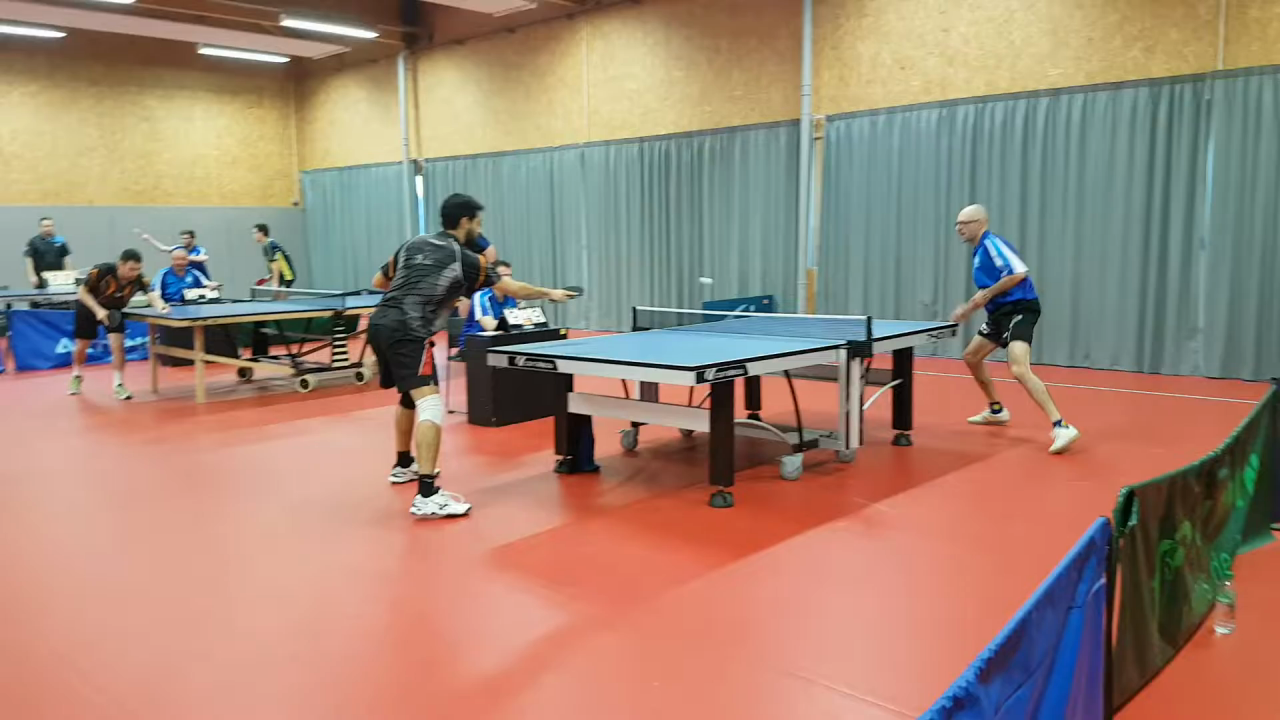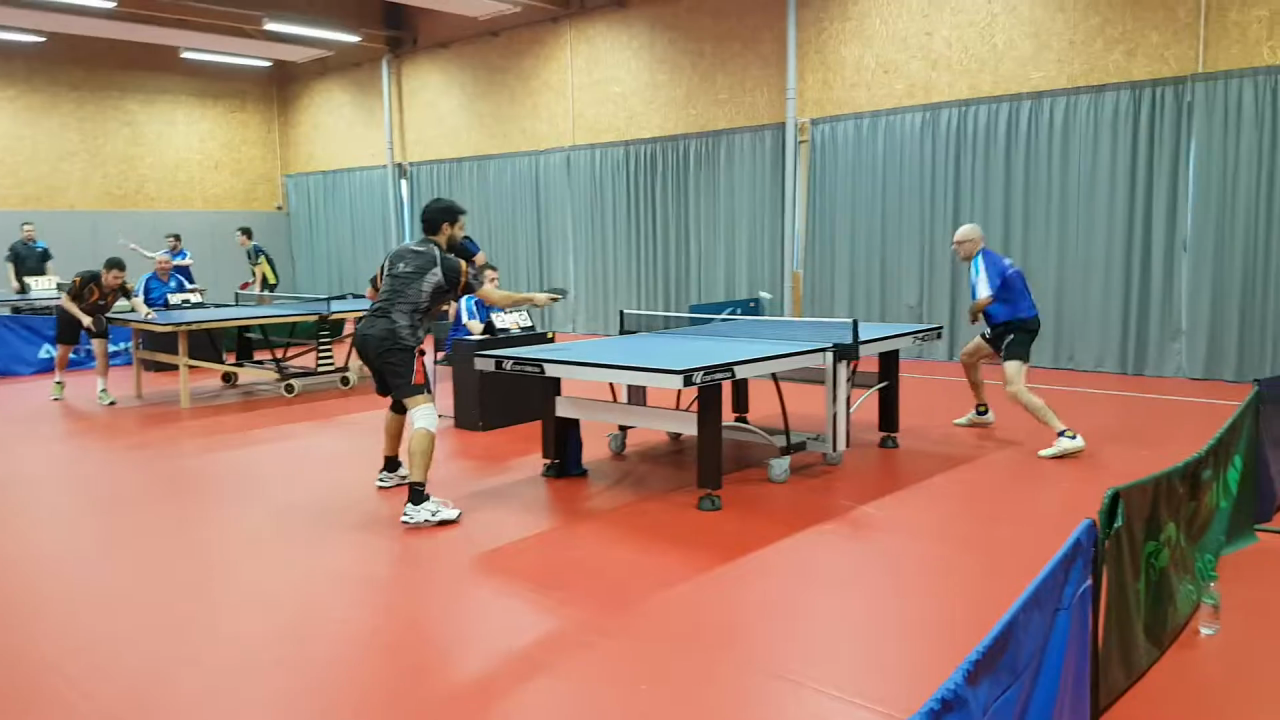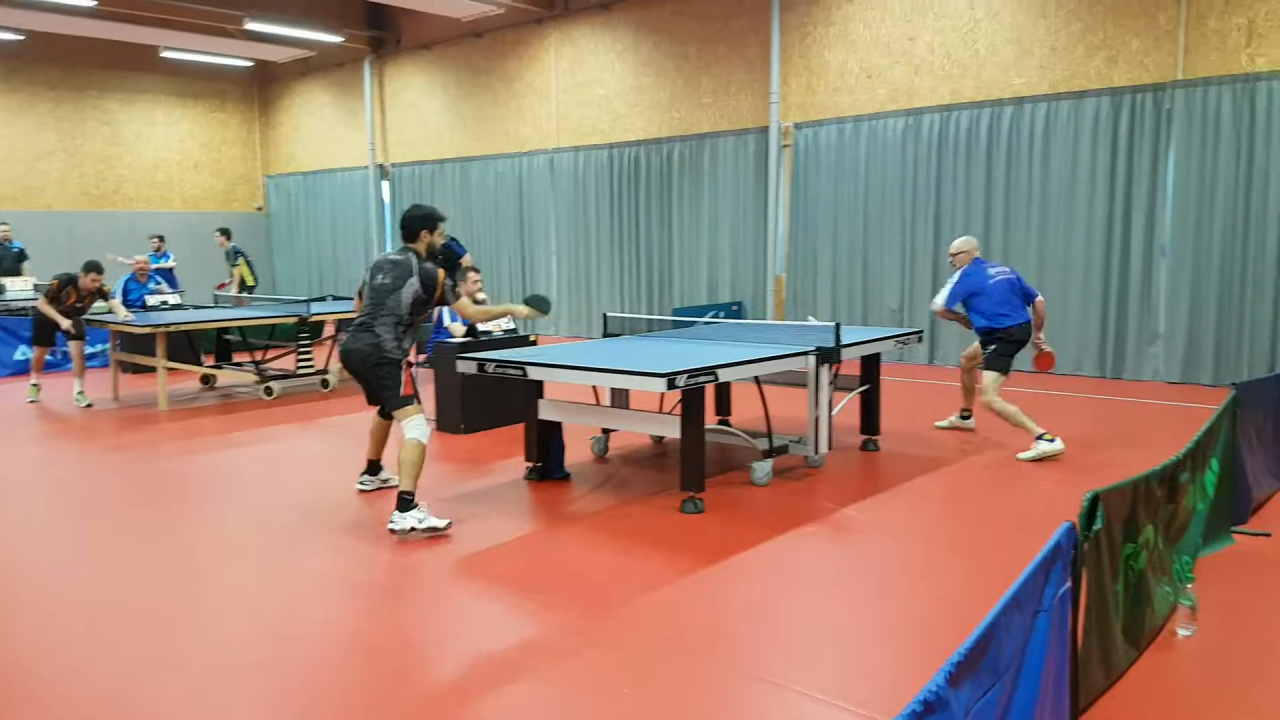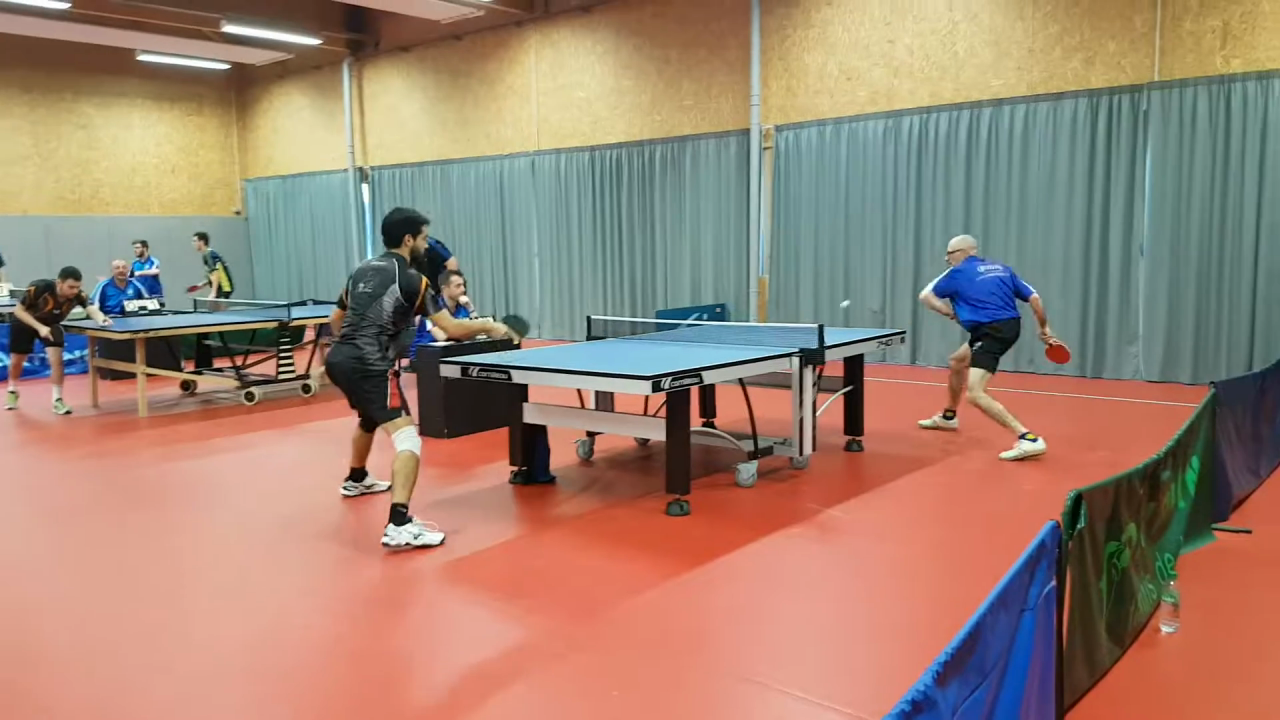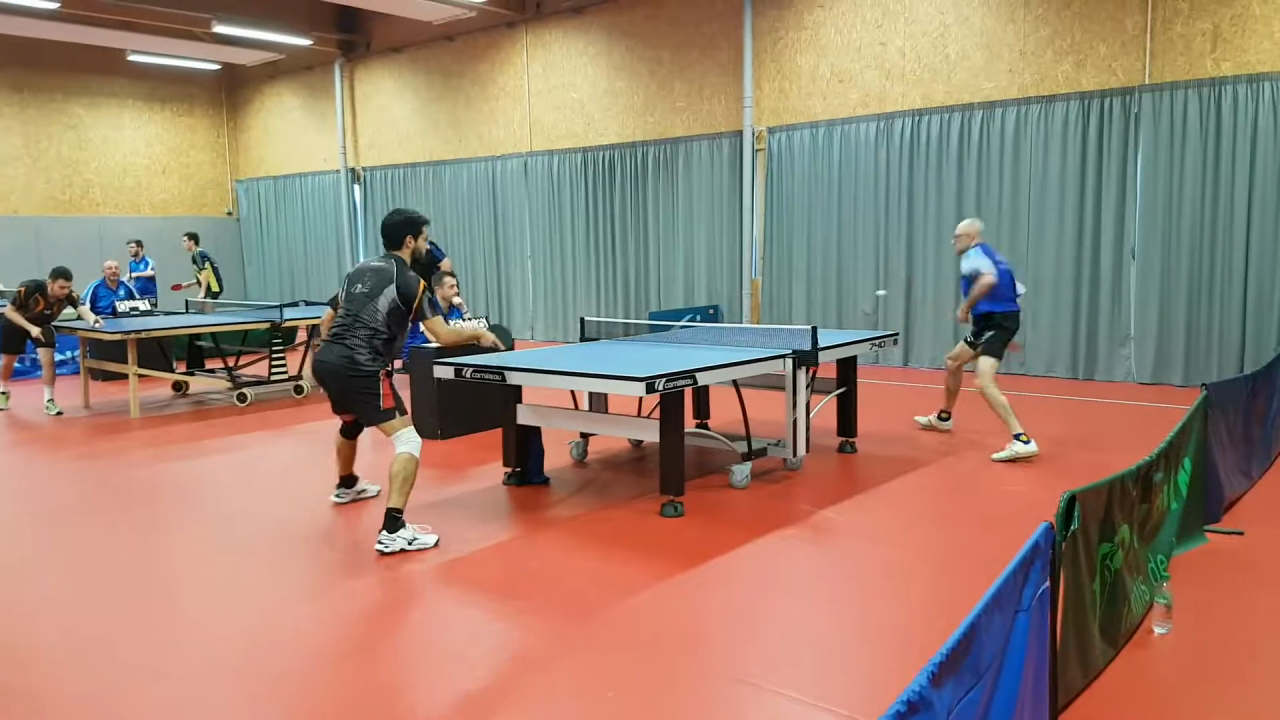
dt=0.1s
person 1, frame 1
left shoulder: (411, 245)
right shoulder: (466, 259)
left elbow: (380, 282)
right elbow: (513, 289)
right wrist: (549, 293)
left hip: (379, 325)
right hip: (406, 334)
left knee: (410, 394)
right knee: (432, 407)
left ankle: (404, 464)
right ankle: (427, 496)
person 1, frame 2
left shoulder: (396, 254)
right shoulder: (448, 264)
left elbow: (373, 294)
right elbow: (494, 299)
right wrist: (532, 297)
left hip: (367, 334)
right hip: (395, 342)
left knee: (401, 400)
right knee: (424, 416)
left ankle: (390, 469)
right ankle: (418, 504)
person 1, frame 3
left shoulder: (378, 264)
right shoulder: (428, 272)
right elbow: (473, 313)
right wrist: (510, 309)
left hip: (352, 348)
right hip: (383, 355)
left knee: (387, 407)
right knee: (416, 427)
left ankle: (373, 473)
right ankle: (405, 511)
person 1, frame 4
left shoulder: (361, 271)
right shoulder: (410, 279)
left elbow: (336, 319)
right elbow: (451, 328)
right wrist: (489, 326)
left hip: (337, 359)
right hip: (367, 366)
left knee: (370, 416)
right knee: (407, 439)
left ankle: (356, 479)
right ankle: (399, 524)
person 1, frame 5
left shoulder: (359, 271)
right shoulder: (409, 281)
right elbow: (444, 335)
right wrist: (479, 333)
left hip: (325, 359)
right hip: (358, 367)
left knee: (352, 422)
right knee: (408, 441)
left ankle: (348, 484)
right ankle: (393, 530)
person 2, frame 1
left shoulder: (992, 244)
right shoulder: (982, 248)
left elbow: (1019, 273)
left wrist: (986, 295)
right wrist: (967, 308)
left hip: (1017, 311)
right hip: (1001, 313)
left knee: (1019, 370)
right knee: (971, 358)
left ankle: (1061, 426)
right ankle: (997, 410)
person 2, frame 2
left shoulder: (981, 262)
right shoulder: (994, 260)
left elbow: (983, 300)
left wrist: (973, 313)
left hip: (1017, 327)
right hip: (1004, 326)
left knee: (1015, 389)
right knee: (967, 356)
left ankle: (1067, 436)
right ankle: (982, 412)
person 2, frame 3
left shoulder: (968, 275)
right shoulder: (1005, 270)
left elbow: (940, 308)
right elbow: (1038, 301)
left wrist: (963, 319)
right wrist: (1038, 332)
left hip: (1004, 335)
right hip: (1018, 329)
left knee: (989, 398)
right knee: (967, 360)
left ankle: (1046, 439)
right ankle: (965, 416)
person 2, frame 4
left shoulder: (959, 271)
right shoulder: (1001, 269)
left elbow: (925, 296)
right elbow: (1033, 298)
left wrist: (951, 312)
right wrist: (1044, 327)
left hip: (991, 332)
right hip: (1008, 326)
left knee: (975, 394)
right knee: (956, 363)
left ankle: (1029, 439)
right ankle: (948, 417)
person 2, frame 5
left shoulder: (975, 253)
right shoulder: (990, 255)
left elbow: (987, 279)
right elbow: (1017, 292)
left wrist: (965, 306)
left hip: (996, 323)
right hip: (992, 322)
left knee: (984, 384)
right knee: (952, 362)
left ankle: (1022, 441)
right ankle: (943, 418)
person 3, frame 1
left shoulder: (139, 279)
right shoulder: (101, 271)
left elbow: (153, 297)
right elbow: (82, 292)
left wrist: (161, 306)
right wrist: (98, 309)
left hip: (114, 311)
right hip: (88, 307)
left knee: (118, 345)
right knee: (81, 346)
left ankle: (118, 385)
right ankle: (76, 376)
person 3, frame 2
left shoulder: (122, 286)
right shoulder: (85, 279)
left elbow: (136, 302)
right elbow: (65, 300)
left wrist: (145, 312)
right wrist: (83, 317)
left hip: (96, 316)
right hip: (71, 313)
left knee: (101, 350)
right knee: (63, 352)
left ankle: (102, 391)
right ankle: (58, 382)
person 3, frame 3
left shoulder: (100, 289)
right shoulder: (62, 282)
left elbow: (114, 303)
right elbow: (41, 303)
left wrist: (124, 314)
right wrist: (61, 320)
left hip: (73, 318)
right hip: (47, 316)
left knee: (78, 352)
right knee: (39, 354)
left ankle: (78, 393)
right ankle: (34, 384)
person 3, frame 4
left shoulder: (78, 295)
right shoulder: (39, 288)
left elbow: (92, 310)
right elbow: (18, 310)
left wrist: (102, 319)
right wrist: (39, 327)
left hip: (51, 325)
right hip: (25, 322)
left knee: (56, 359)
right knee: (16, 361)
left ankle: (57, 400)
right ankle: (12, 391)
person 3, frame 5
left shoulder: (68, 295)
right shoulder: (30, 289)
left elbow: (84, 310)
left wrist: (93, 320)
right wrist: (30, 328)
left hip: (42, 326)
right hip: (16, 323)
left knee: (48, 359)
left ankle: (49, 401)
